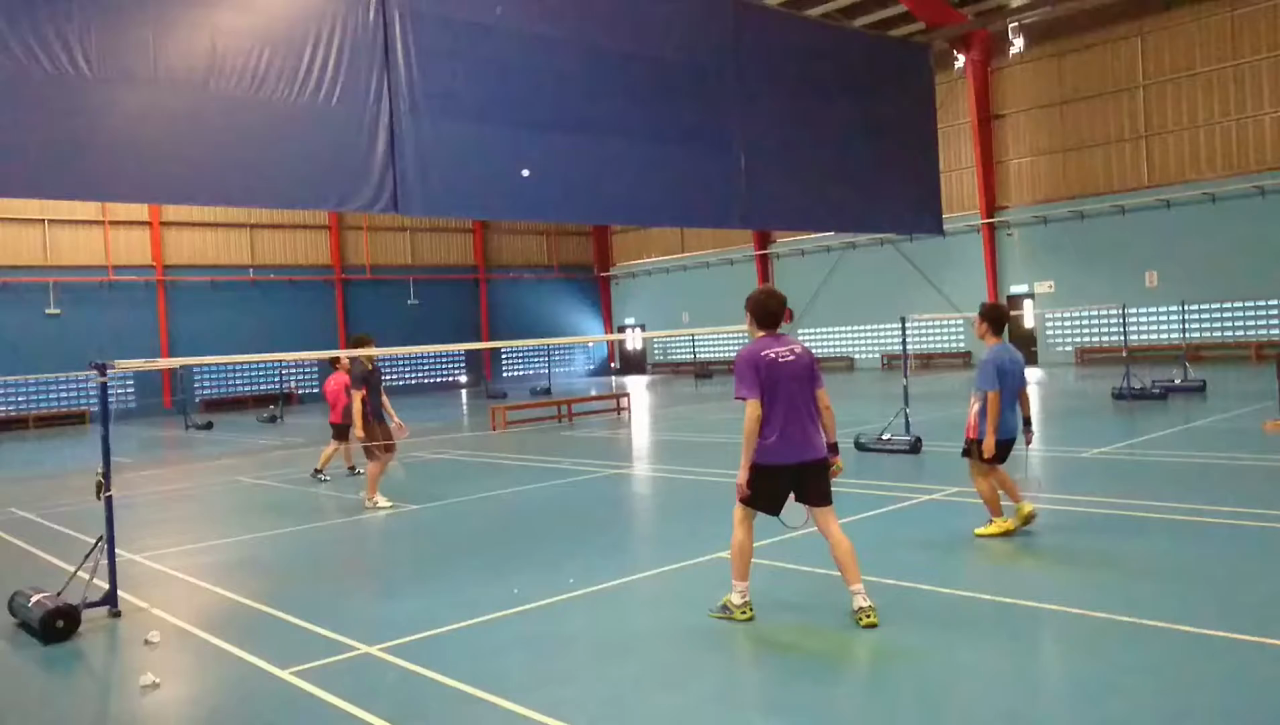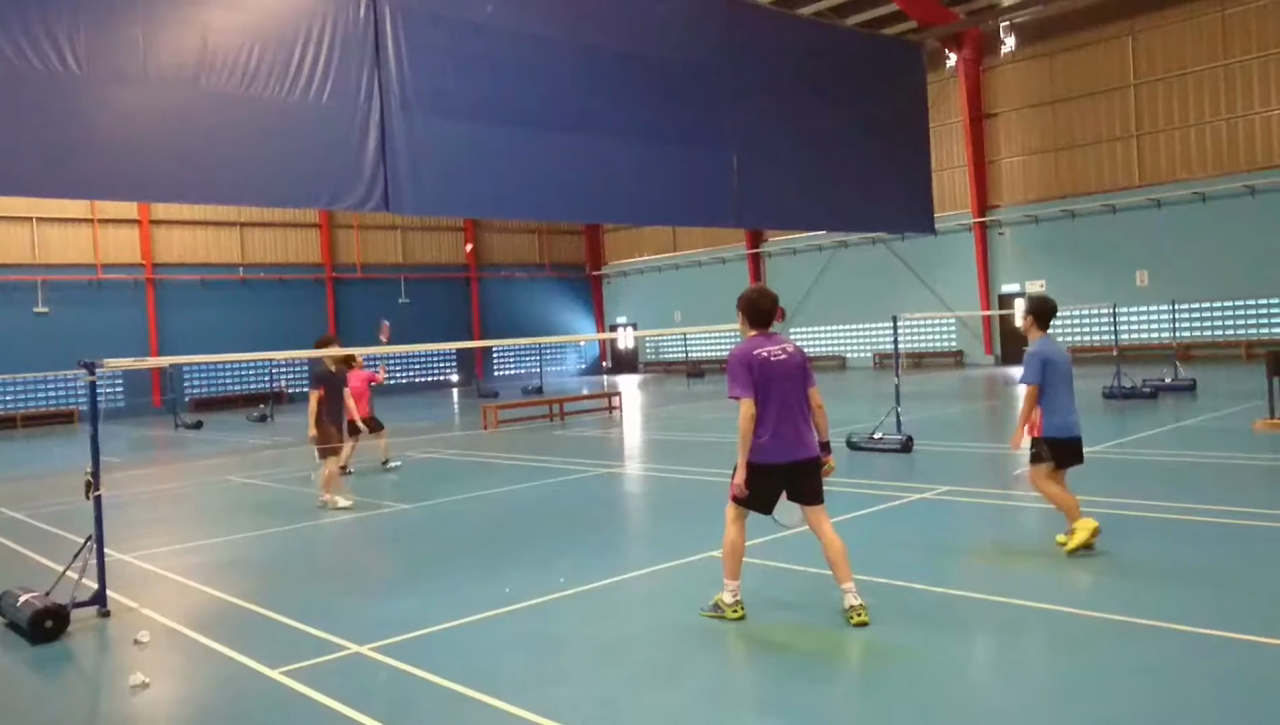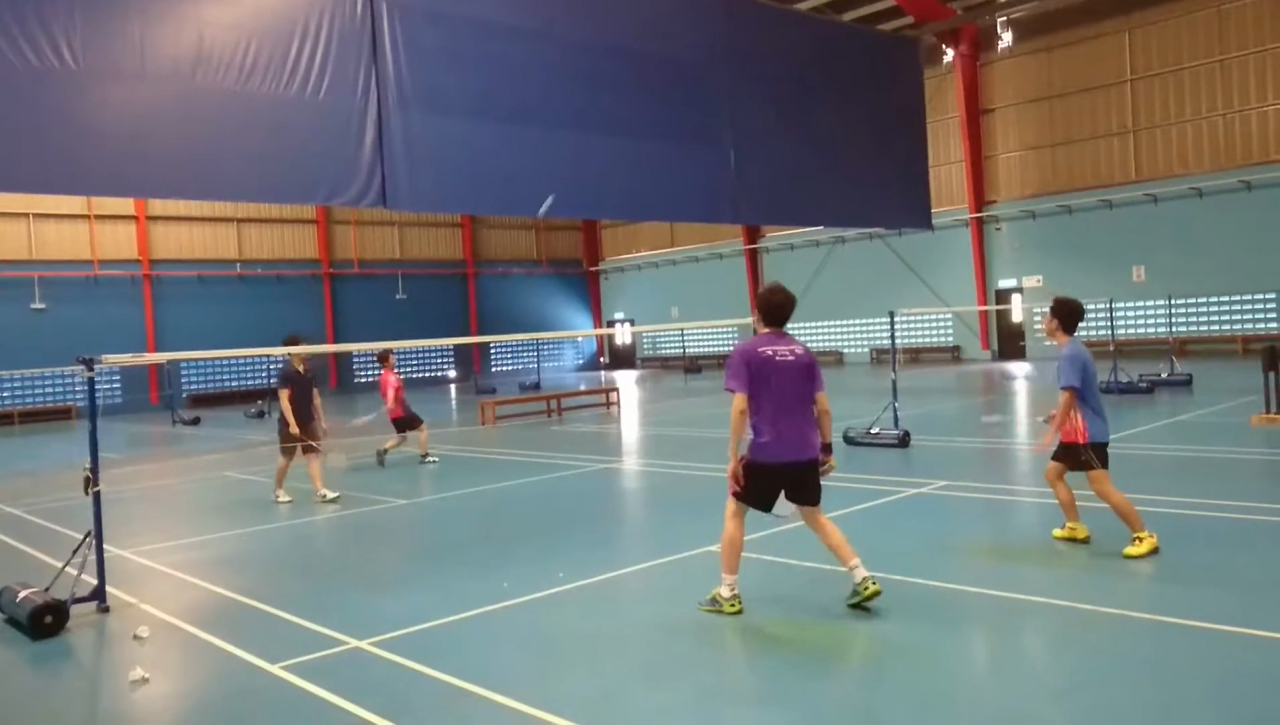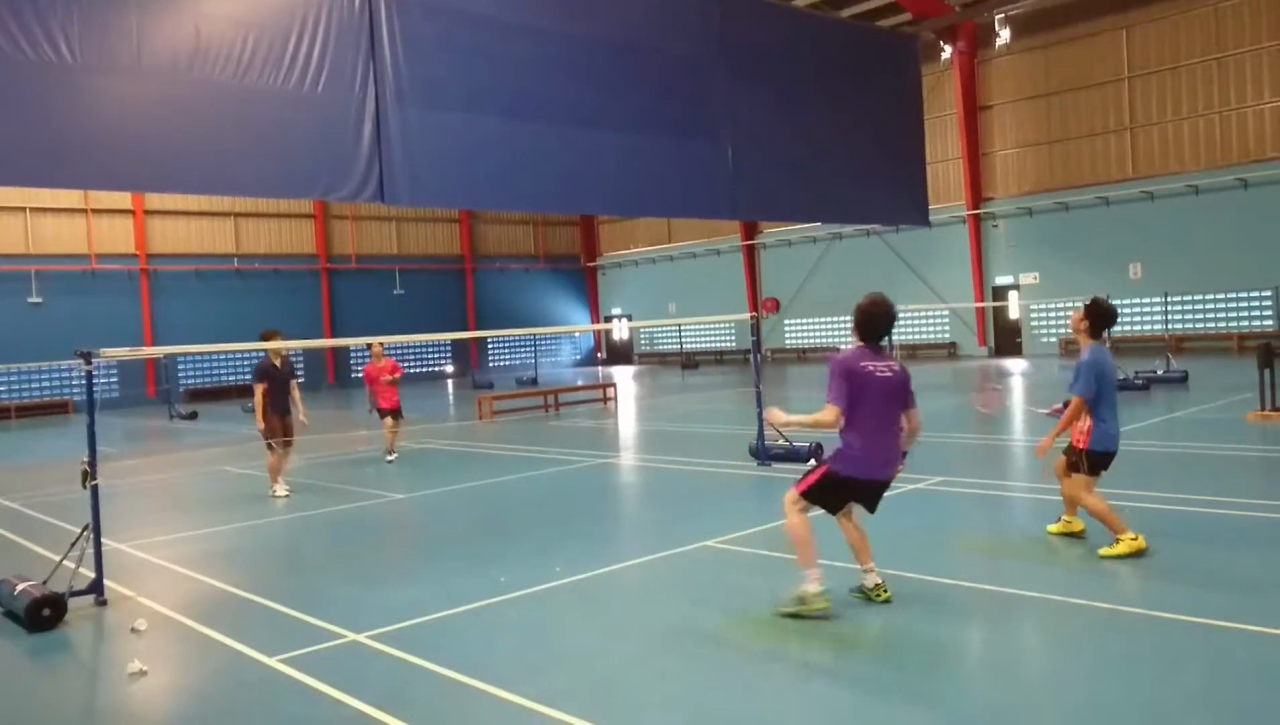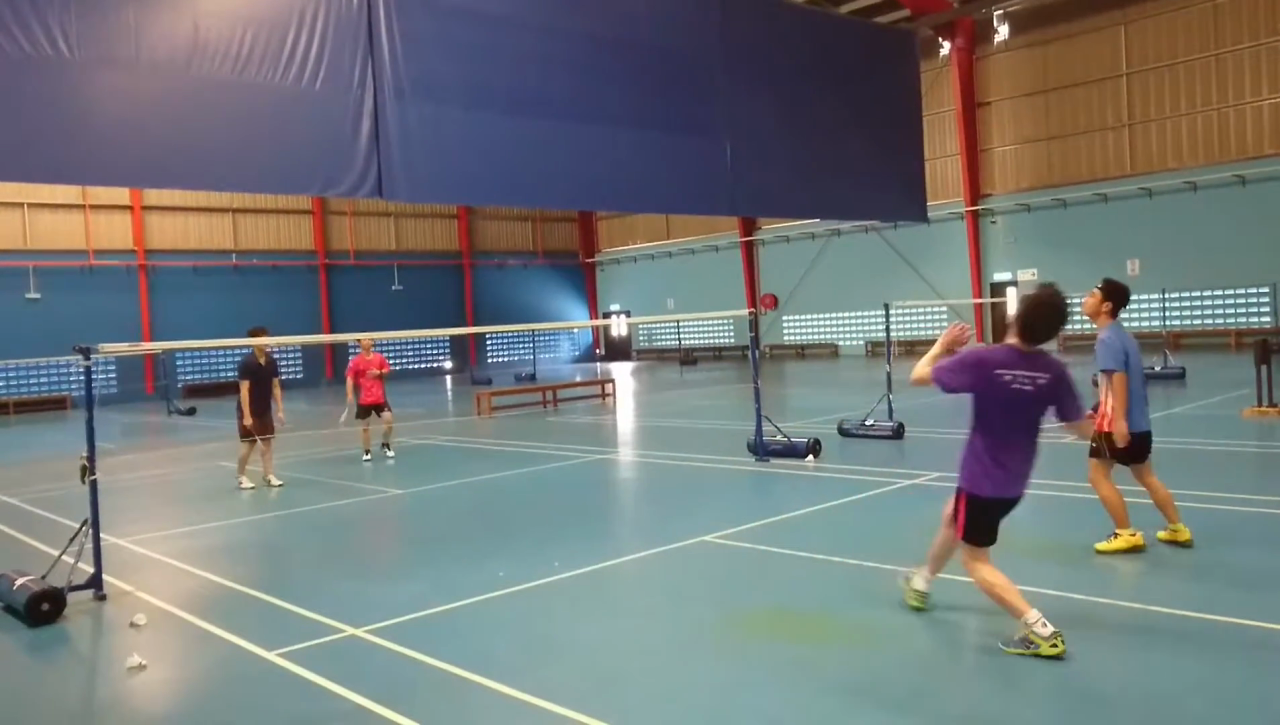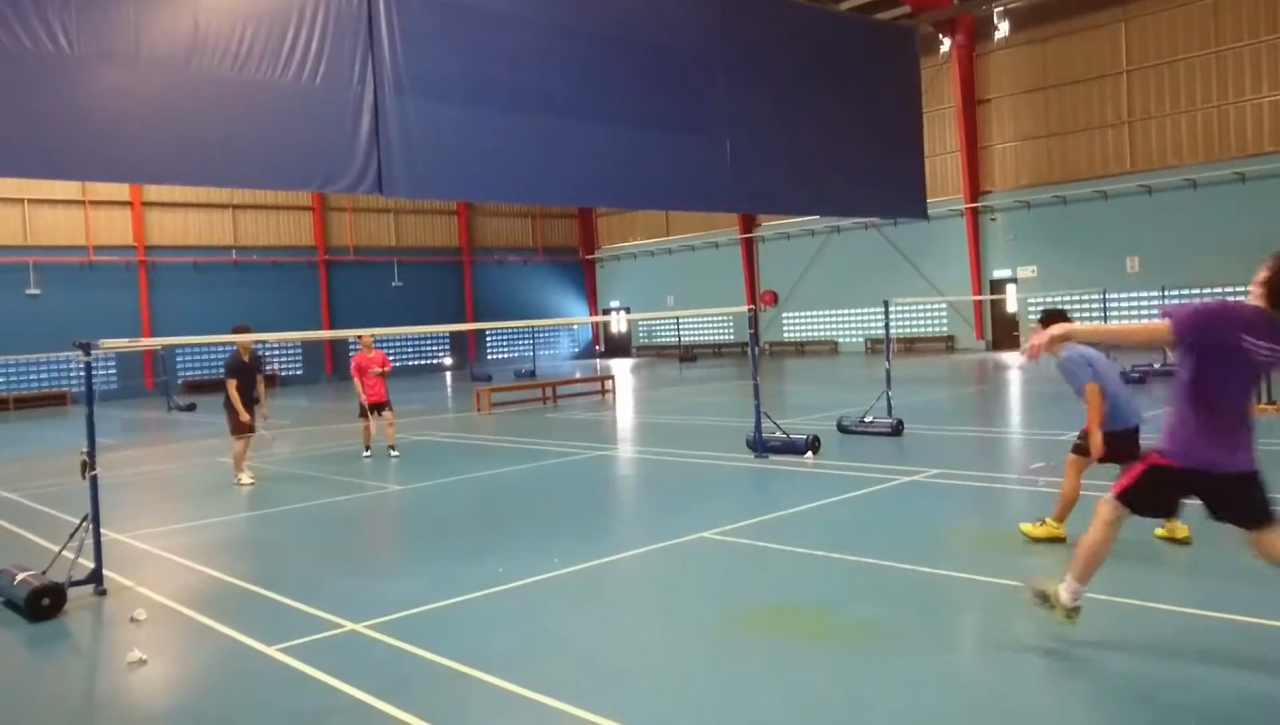
dt=0.4s
person 1, frame 1
left shoulder: (749, 356)
right shoulder: (802, 351)
left elbow: (754, 413)
right elbow: (825, 405)
left wrist: (744, 465)
right wrist: (833, 449)
left hip: (771, 457)
right hip: (812, 454)
left knee: (742, 517)
right knee: (829, 524)
left ankle: (739, 600)
right ankle: (862, 602)
person 1, frame 2
left shoulder: (741, 355)
right shoulder: (794, 350)
left elbow: (749, 412)
right elbow: (817, 405)
left wrist: (742, 466)
right wrist: (825, 448)
left hip: (764, 457)
right hip: (804, 454)
left knee: (735, 516)
right knee: (821, 523)
left ankle: (730, 599)
right ankle: (853, 602)
person 1, frame 3
left shoulder: (745, 352)
right shoulder: (803, 353)
left elbow: (740, 408)
right elbow: (823, 407)
left wrist: (733, 455)
right wrist: (826, 448)
left hip: (766, 453)
right hip: (806, 453)
left knee: (734, 513)
right knee: (814, 516)
left ankle: (727, 593)
right ankle: (863, 577)
person 1, frame 4
left shoulder: (845, 362)
right shoulder: (897, 368)
left elbow: (832, 419)
right elbow: (913, 424)
left wrist: (787, 420)
right wrist: (900, 455)
left hip: (852, 463)
right hip: (884, 467)
left knee: (794, 506)
right knee: (844, 514)
left ankle: (812, 591)
right ankle: (873, 582)
person 1, frame 5
left shoulder: (983, 360)
right shoulder: (1055, 372)
left elbow: (919, 376)
right elbow: (1079, 427)
left wrist: (944, 342)
left hip: (982, 480)
right hip: (1015, 481)
left knee: (976, 562)
right knee: (952, 516)
left ankle: (1043, 632)
right ankle: (923, 583)
person 1, frame 6
left shoulder: (1221, 314)
left elbow: (1148, 332)
left wrist: (1064, 332)
left hip: (1183, 456)
right hip: (1234, 464)
left knee: (1111, 514)
left ankle: (1067, 595)
person 2, frame 1
left shoulder: (990, 359)
right shoulder: (1015, 355)
left elbow: (993, 398)
right elbow: (1022, 394)
left wrist: (990, 435)
right wrist: (1027, 425)
left hip: (988, 430)
right hip: (1008, 429)
left knee: (980, 474)
right knee: (992, 469)
left ankle: (999, 520)
right ankle: (1023, 507)
person 2, frame 2
left shoulder: (1036, 351)
right shoulder: (1059, 349)
left elbow: (1032, 392)
left wrist: (1020, 428)
left hip: (1049, 428)
right hip: (1068, 427)
left knee: (1040, 478)
right knee: (1055, 480)
left ankle: (1082, 523)
right ankle: (1077, 529)
person 2, frame 3
left shoulder: (1069, 354)
right shoulder: (1075, 350)
left elbow: (1068, 396)
left wrist: (1052, 432)
right wrist: (1058, 414)
left hip: (1087, 433)
right hip: (1077, 432)
left knee: (1103, 487)
right knee: (1052, 473)
left ankle: (1144, 536)
right ankle: (1074, 527)
person 2, frame 4
left shoulder: (1090, 359)
right shoulder: (1099, 352)
left elbow: (1079, 404)
left wrist: (1053, 435)
right wrist: (1066, 407)
left hip: (1096, 436)
right hip: (1098, 432)
left knee: (1080, 491)
right knee: (1062, 468)
left ankle: (1128, 538)
right ankle: (1070, 521)
person 2, frame 5
left shoulder: (1107, 338)
right shoulder: (1121, 334)
left elbow: (1118, 378)
left wrist: (1120, 419)
right wrist: (1095, 411)
left hip: (1118, 422)
right hip: (1139, 422)
left knee: (1098, 476)
right knee: (1143, 476)
left ankle: (1127, 535)
right ankle: (1177, 529)
person 2, frame 6
left shoulder: (1067, 358)
right shoulder: (1080, 351)
left elbow: (1093, 391)
left wrist: (1095, 432)
left hip: (1110, 421)
right hip: (1128, 418)
left knee: (1073, 469)
left ankle: (1054, 526)
right ankle: (1175, 526)
